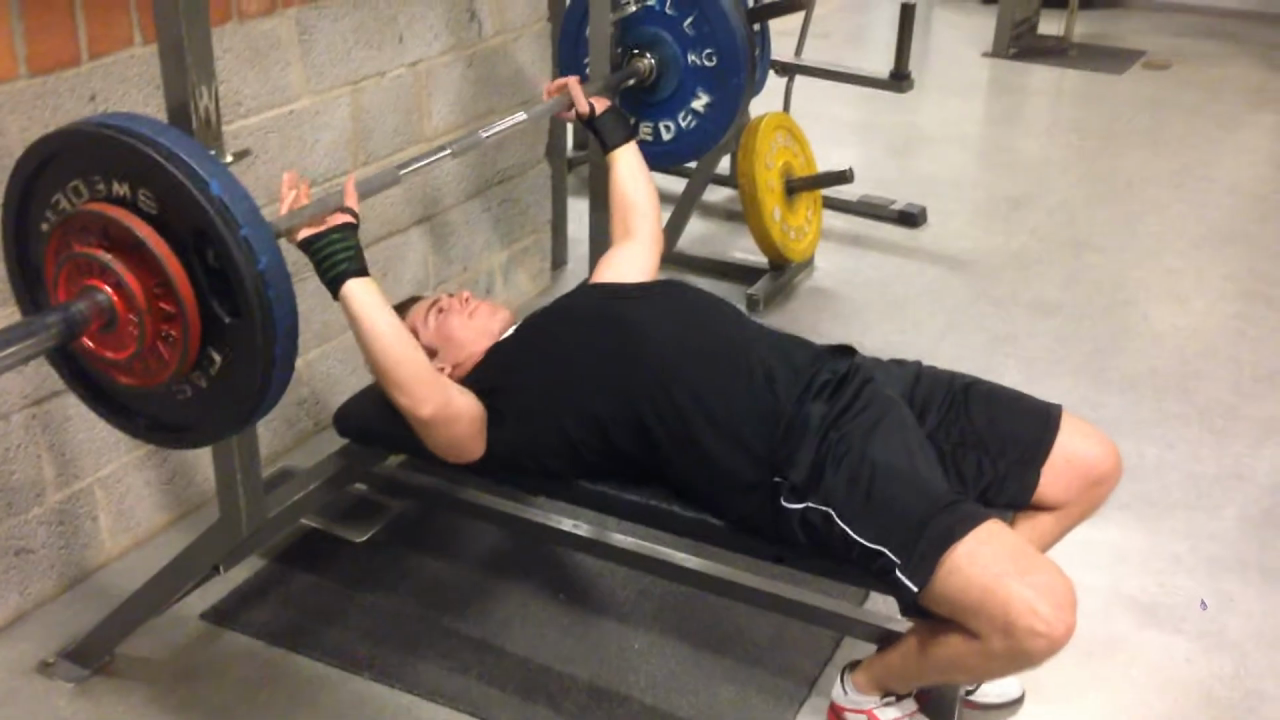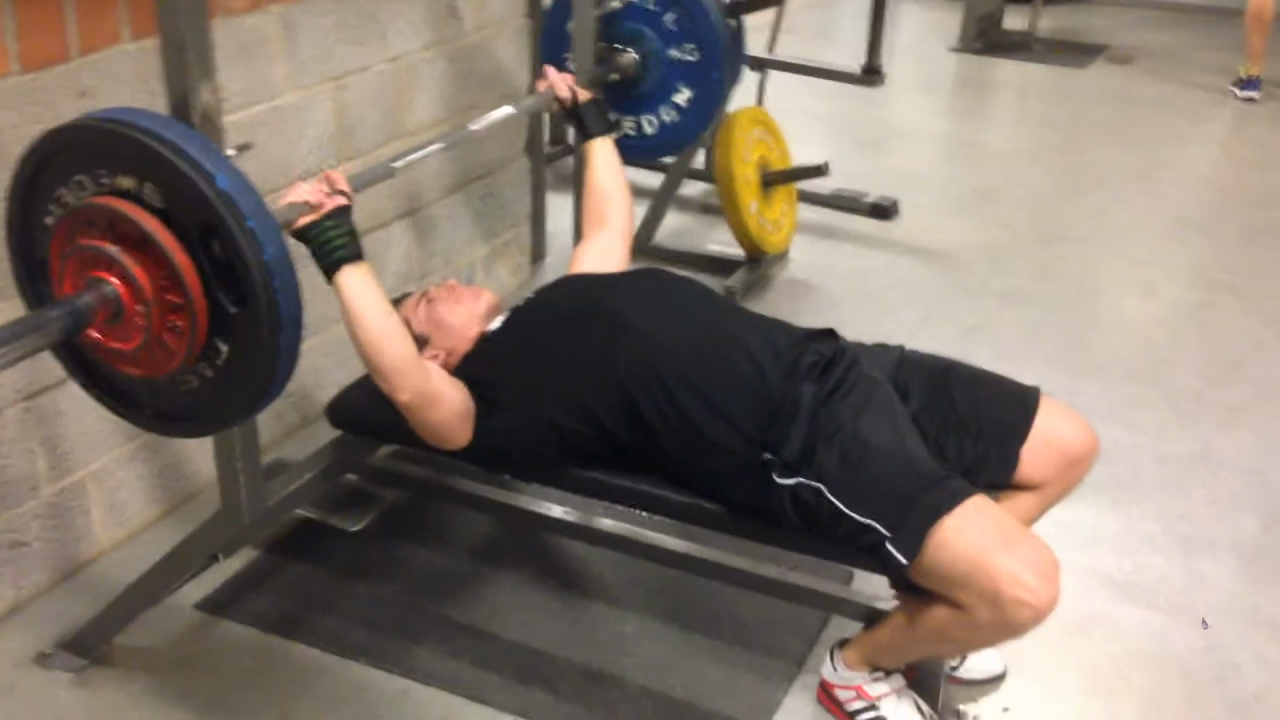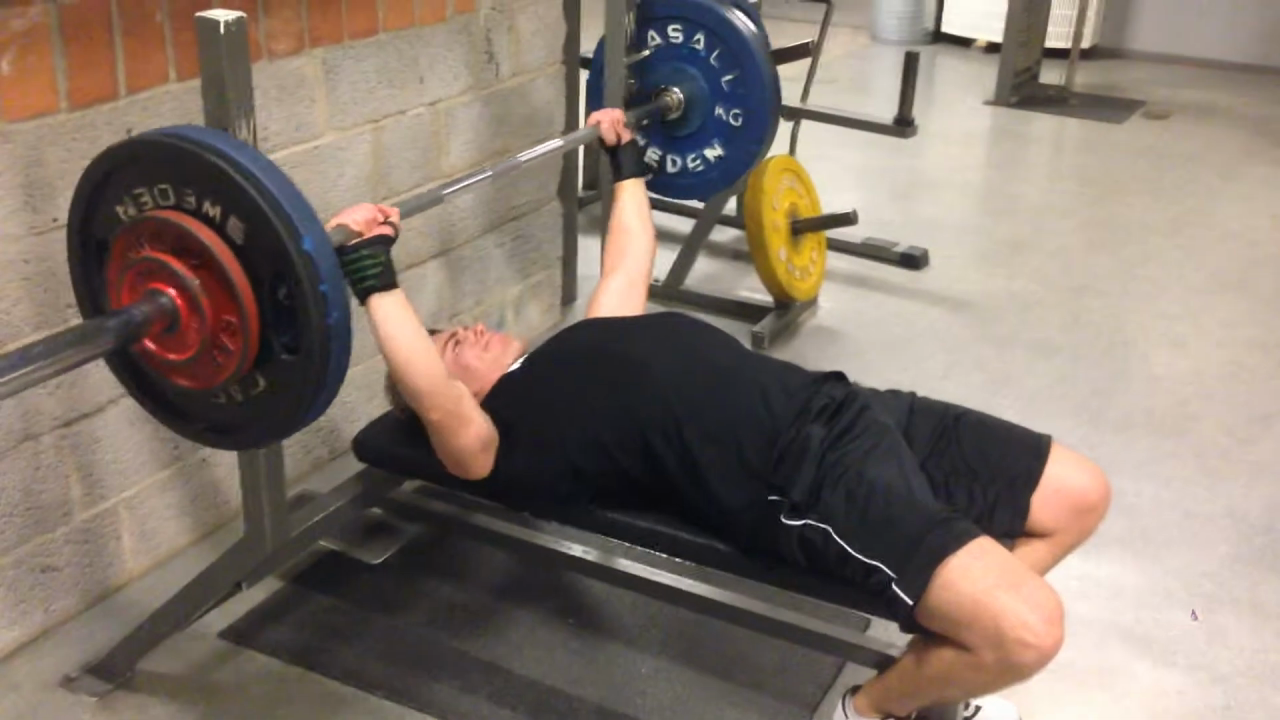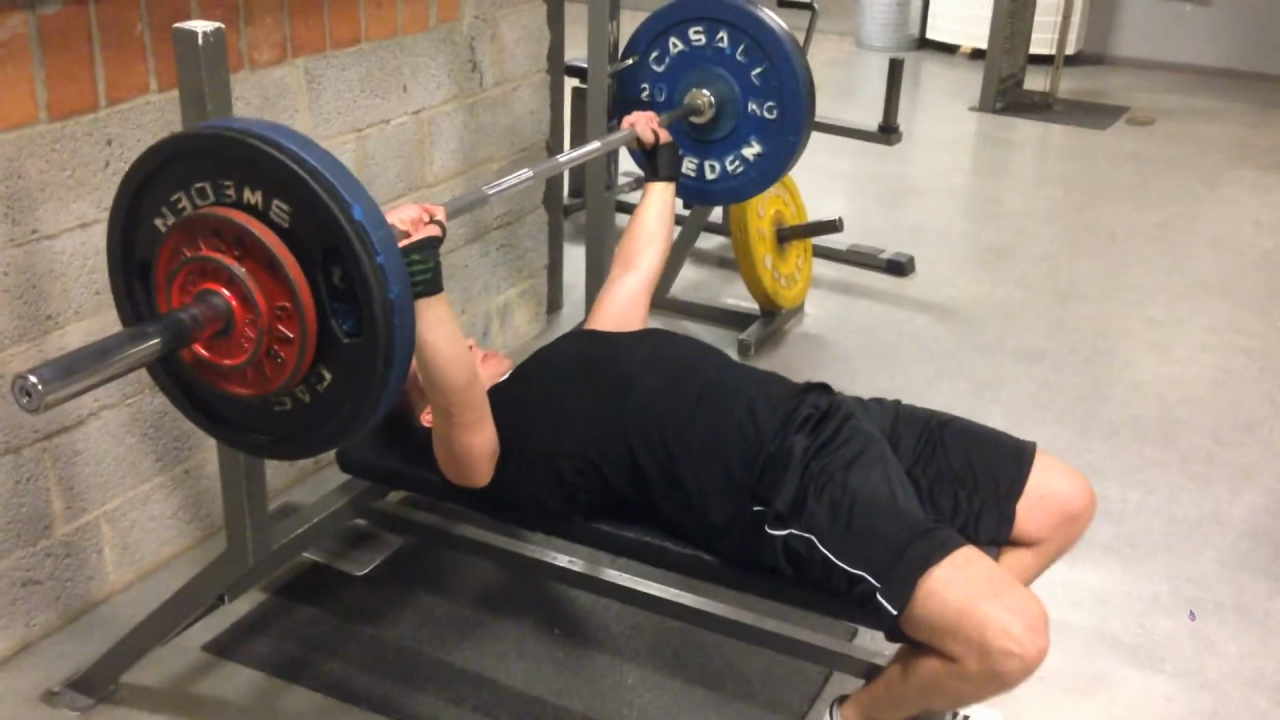
dt=1s
person 1, frame 1
left shoulder: (570, 320)
right shoulder: (495, 409)
left elbow: (640, 236)
right elbow: (423, 403)
left wrist: (605, 122)
right wrist: (341, 266)
left hip: (841, 383)
right hip: (807, 461)
left knee: (1091, 466)
right knee: (1036, 621)
left ankle: (947, 619)
person 1, frame 2
left shoulder: (556, 308)
right shoulder: (489, 399)
left elbow: (612, 222)
right elbow: (408, 389)
left wrist: (587, 116)
right wrist: (336, 249)
left hip: (822, 367)
right hip: (793, 443)
left knee: (1067, 447)
right knee: (1019, 590)
left ankle: (927, 602)
person 1, frame 3
left shoulder: (572, 353)
right shoulder: (505, 435)
left elbow: (629, 268)
right elbow: (436, 410)
left wrist: (626, 159)
right wrist: (372, 276)
right hip: (799, 480)
left knee: (1081, 496)
right knee: (1025, 634)
person 1, frame 4
left shoulder: (563, 362)
right shoulder: (491, 444)
left elbow: (633, 274)
right elbow: (457, 399)
left wrist: (660, 167)
right wrist: (418, 274)
right hip: (787, 489)
left knee: (1066, 504)
right knee: (1009, 644)
